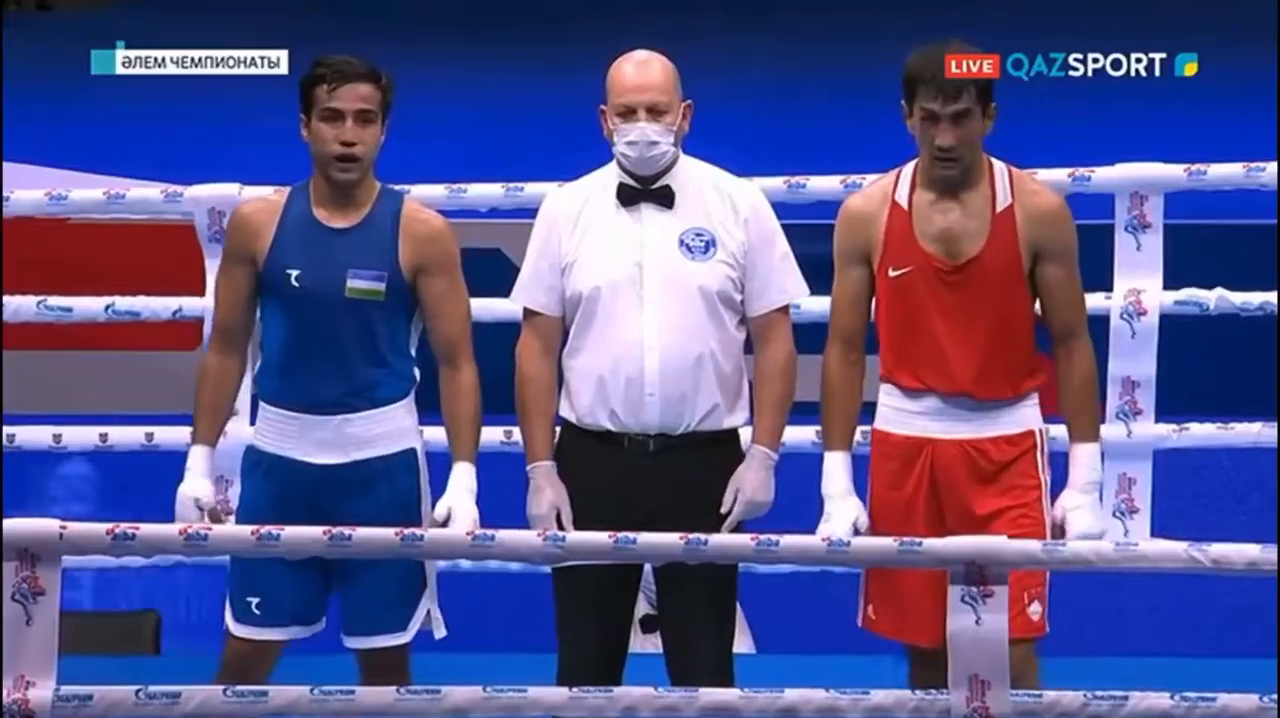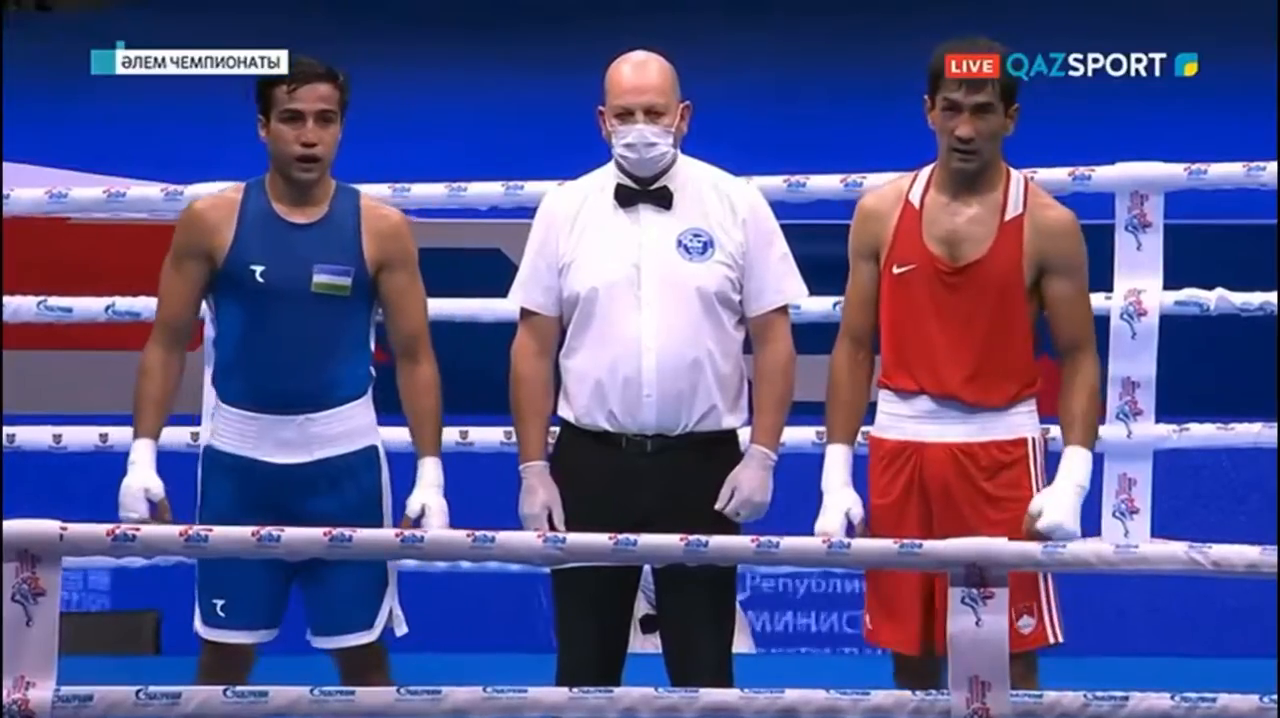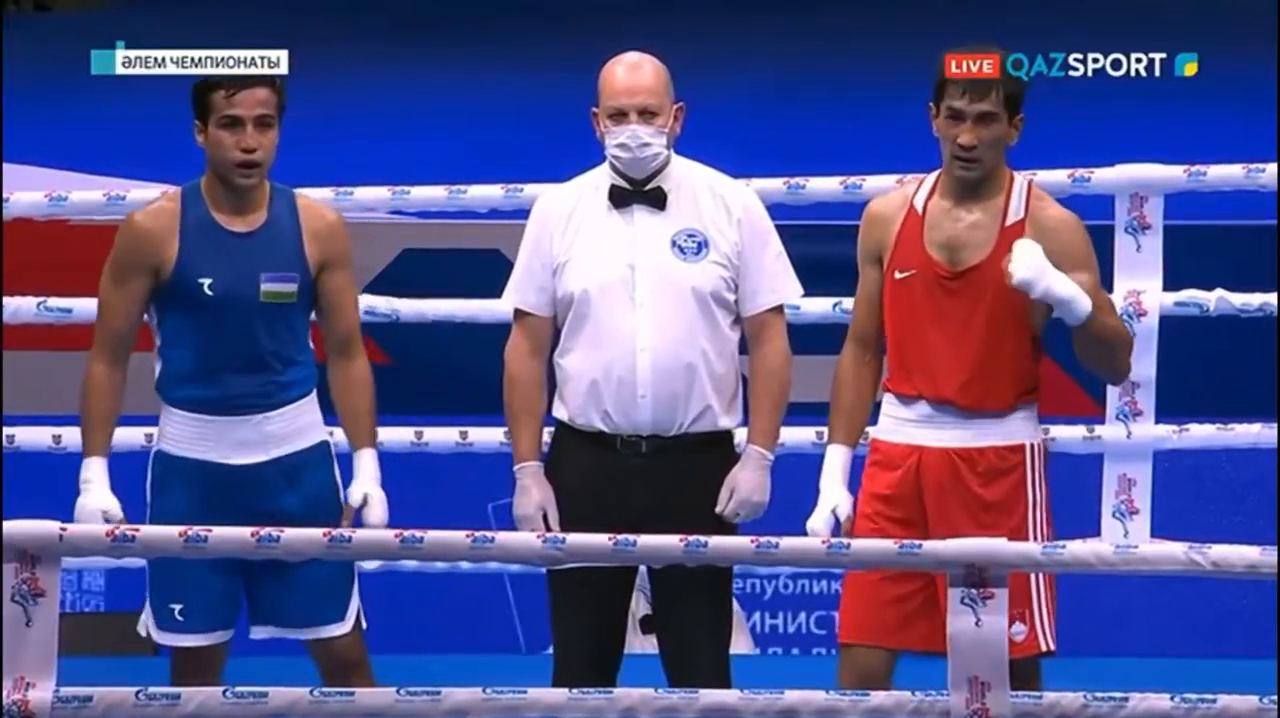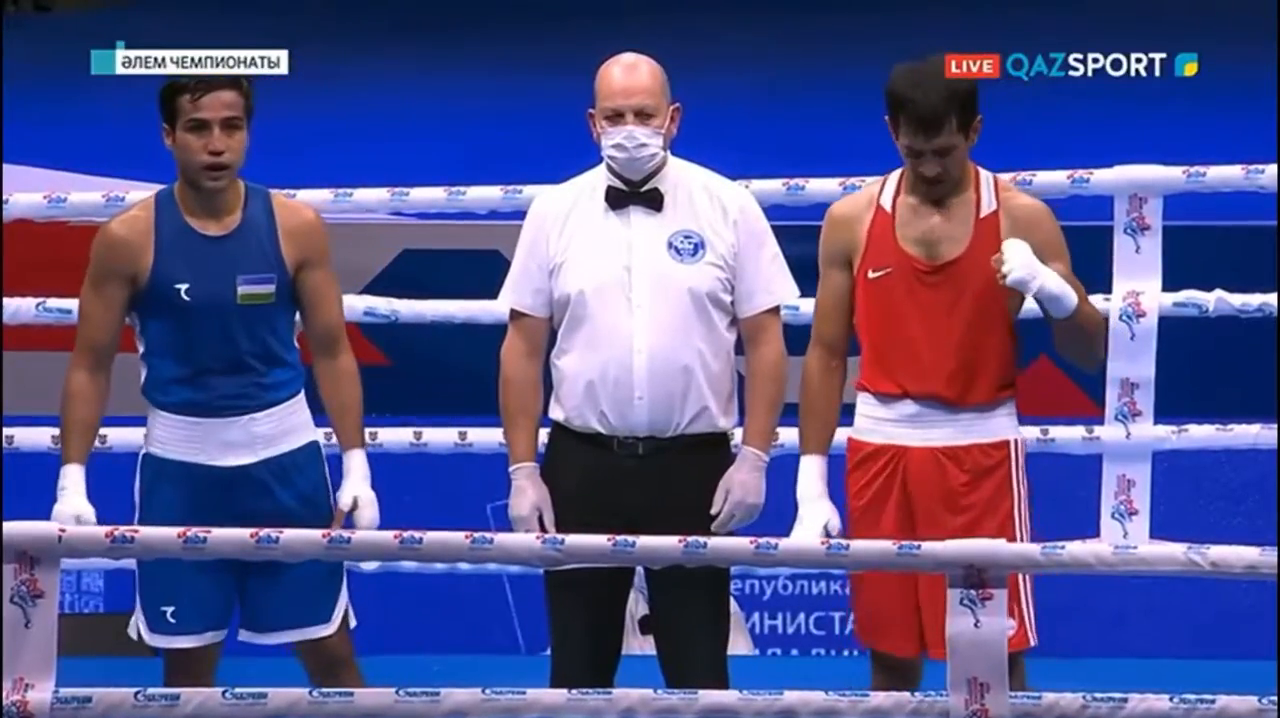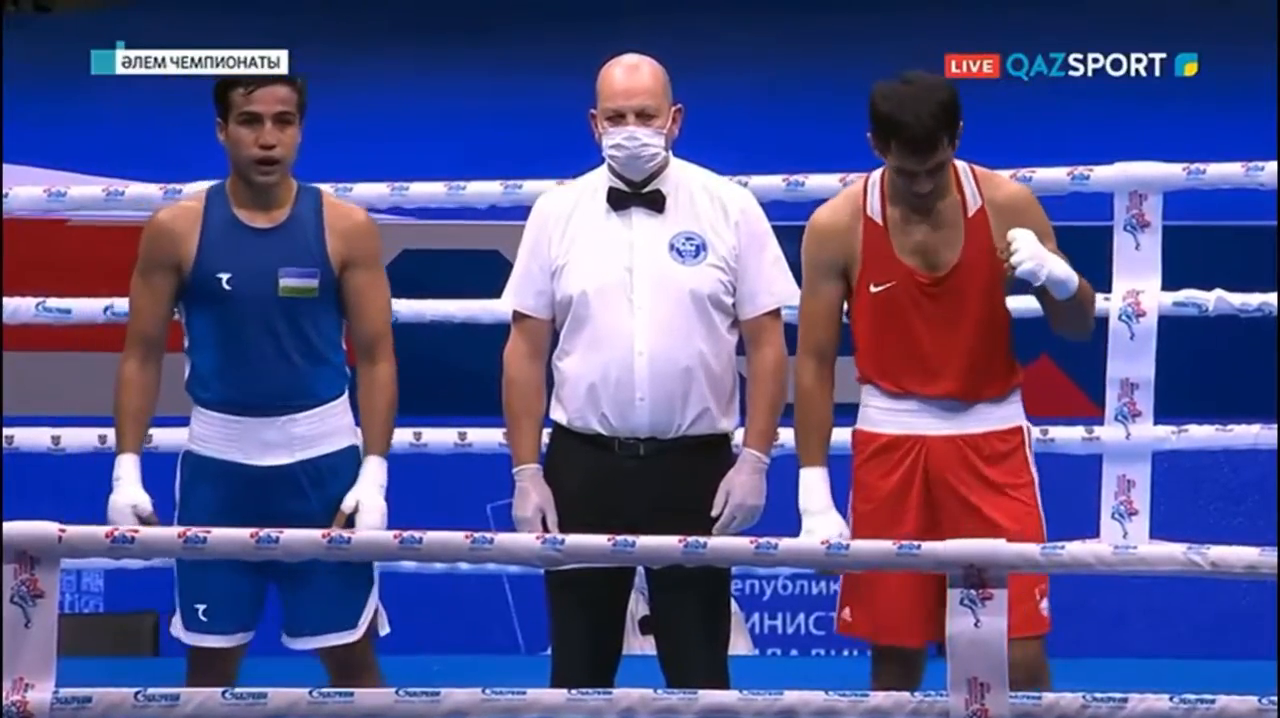
dt=0.4s
person 1, frame 1
left shoulder: (1039, 210)
right shoulder: (865, 214)
left elbow: (1072, 344)
right elbow: (844, 350)
left wrist: (1085, 477)
right wrist: (836, 482)
left hip: (1004, 445)
right hip: (906, 443)
left knee: (1011, 652)
right knee: (924, 649)
person 1, frame 2
left shoulder: (1049, 225)
right shoulder: (879, 211)
left elbow: (1080, 359)
right elbow: (853, 346)
left wrist: (1072, 477)
right wrist: (836, 474)
left hip: (1001, 452)
right hip: (900, 447)
left knee: (1011, 658)
right knee: (910, 657)
person 1, frame 3
left shoulder: (1050, 227)
right shoulder: (885, 217)
left elbow: (1116, 365)
right elbow: (861, 351)
left wrist: (1063, 295)
right wrist: (833, 475)
left hip: (998, 457)
right hip: (899, 453)
left knee: (1012, 664)
right knee: (861, 661)
person 1, frame 4
left shoulder: (1022, 217)
right shoulder: (850, 219)
left elbow: (1089, 351)
right elbow: (826, 353)
left wrist: (1053, 289)
right wrist: (811, 484)
left hip: (979, 452)
right hip: (880, 451)
right knee: (891, 659)
person 1, frame 5
left shoulder: (1007, 205)
right shoulder: (835, 226)
left elbow: (1079, 326)
right elbow: (814, 362)
left wrist: (1058, 275)
right wrist: (815, 495)
left hip: (990, 439)
right hip: (890, 442)
left knee: (1023, 652)
right knee: (894, 654)
person 2, frame 1
left shoulder: (739, 205)
right shoulder: (565, 209)
left elbow: (774, 339)
right elbow: (538, 346)
left wrist: (763, 455)
right wrist: (541, 468)
left hip: (705, 464)
right hip: (592, 462)
left knee: (704, 664)
right knee: (587, 661)
person 2, frame 2
left shoulder: (737, 205)
right shoulder: (563, 210)
left elbow: (772, 339)
right elbow: (533, 347)
left wrist: (761, 455)
right wrist: (533, 468)
left hip: (702, 464)
right hip: (589, 463)
left knee: (703, 665)
right knee: (584, 663)
person 2, frame 3
left shoulder: (731, 206)
right shoulder: (557, 211)
left elbow: (768, 339)
right elbow: (527, 347)
left wrist: (758, 455)
right wrist: (527, 468)
left hip: (698, 464)
right hip: (585, 464)
left knee: (700, 663)
right knee: (581, 663)
person 2, frame 4
left shoulder: (728, 207)
right shoulder: (554, 211)
left elbow: (765, 341)
right elbow: (523, 347)
left wrist: (754, 457)
right wrist: (522, 469)
left hip: (694, 465)
right hip: (582, 465)
left knee: (698, 665)
right knee: (579, 663)
person 2, frame 5
left shoulder: (731, 208)
right shoulder: (556, 213)
left elbow: (766, 344)
right elbow: (526, 350)
left wrist: (755, 460)
right wrist: (526, 472)
left hip: (695, 467)
right hip: (583, 466)
left knee: (698, 665)
right knee: (580, 665)
person 3, frame 1
left shoulder: (422, 232)
right shoulder: (255, 224)
left elbow: (457, 362)
right elbow: (226, 349)
left wrist: (463, 476)
right wrist: (199, 460)
left hip: (381, 456)
right hip: (279, 456)
left knee: (385, 657)
right knee: (245, 654)
person 3, frame 2
left shoulder: (381, 228)
right shoulder: (211, 220)
left elbow: (414, 356)
right elbow: (166, 344)
left wrist: (430, 471)
right wrist: (142, 454)
left hip: (343, 455)
right hip: (239, 457)
left knee: (362, 654)
right knee: (225, 655)
person 3, frame 3
left shoulder: (319, 227)
right shoulder: (150, 230)
left elbow: (346, 353)
right elbow: (108, 358)
left wrist: (366, 463)
right wrist: (94, 471)
left hip: (295, 453)
right hip: (192, 459)
left knee: (342, 650)
right knee: (193, 658)
person 3, frame 4
left shoulder: (297, 226)
right shoulder: (127, 238)
left elbow: (332, 352)
right elbow: (90, 365)
left wrist: (356, 463)
right wrist: (72, 478)
left hip: (283, 453)
right hip: (179, 462)
left knee: (329, 650)
right knee: (186, 660)
person 3, frame 5
left shoulder: (347, 227)
right shoulder: (175, 229)
left elbow: (376, 358)
right elbow: (141, 356)
left wrist: (374, 470)
right wrist: (126, 467)
left hip: (322, 457)
right hip: (218, 461)
left knee: (351, 655)
right knee: (211, 660)
